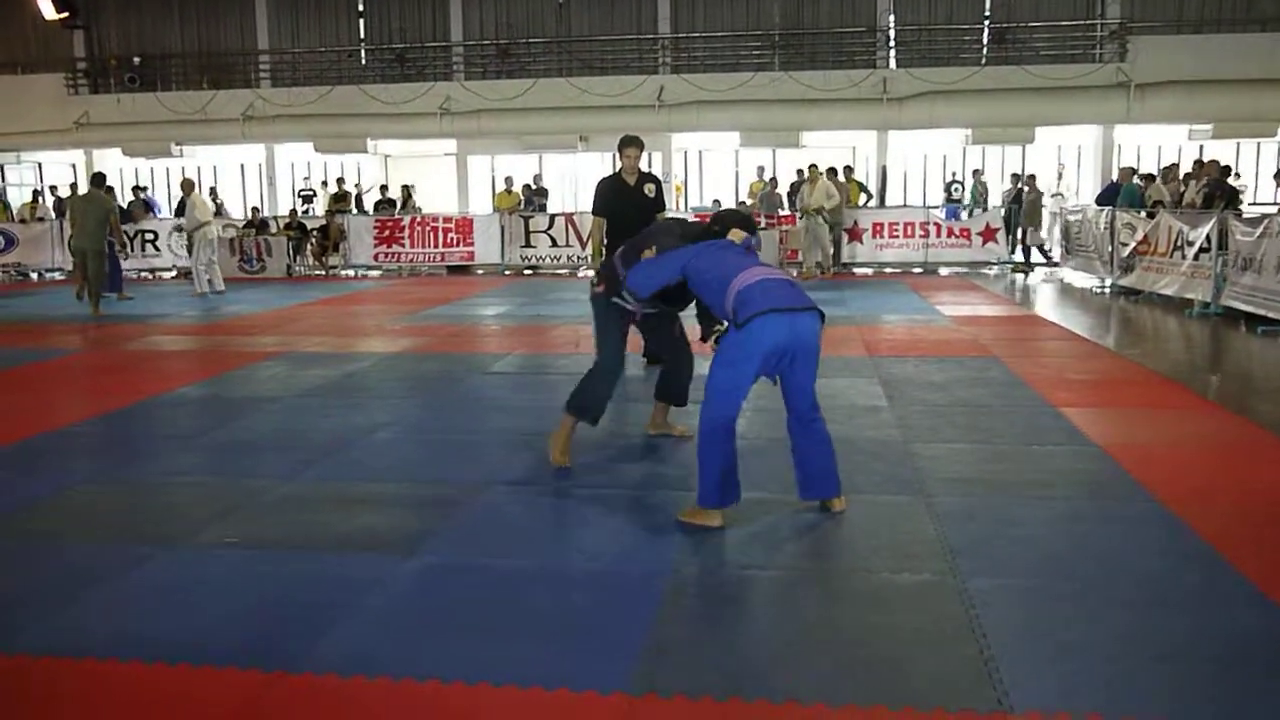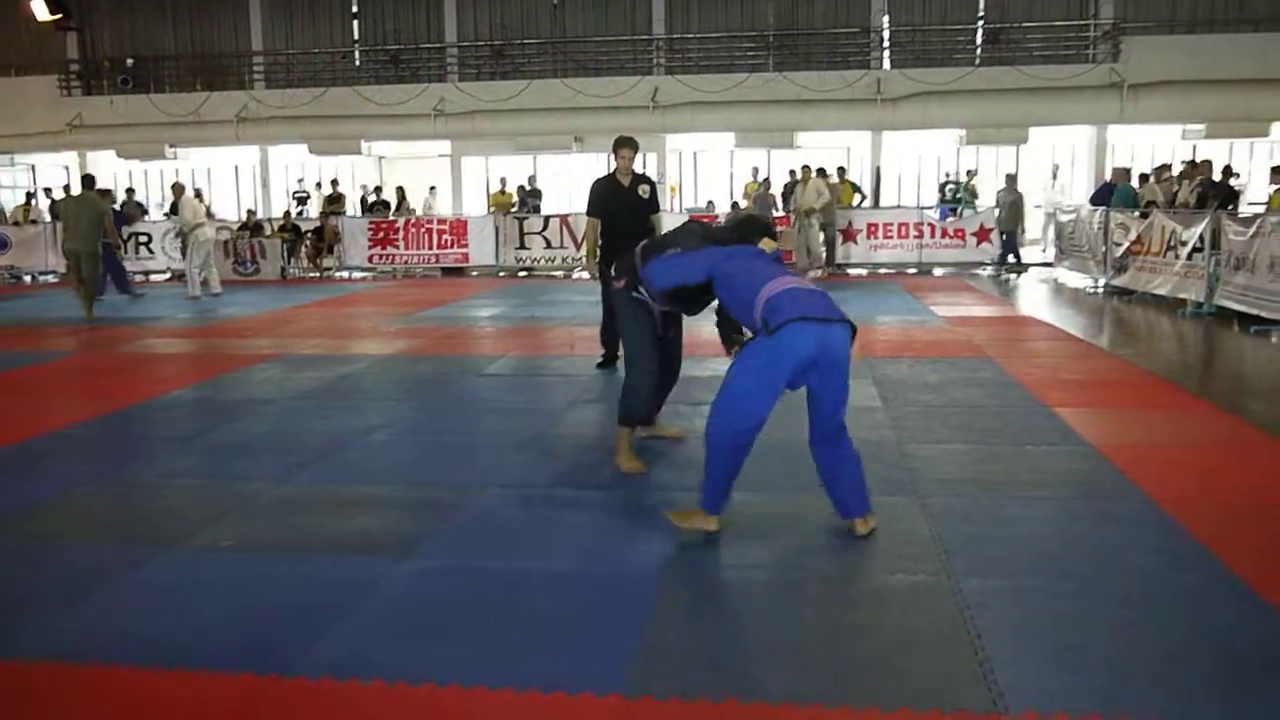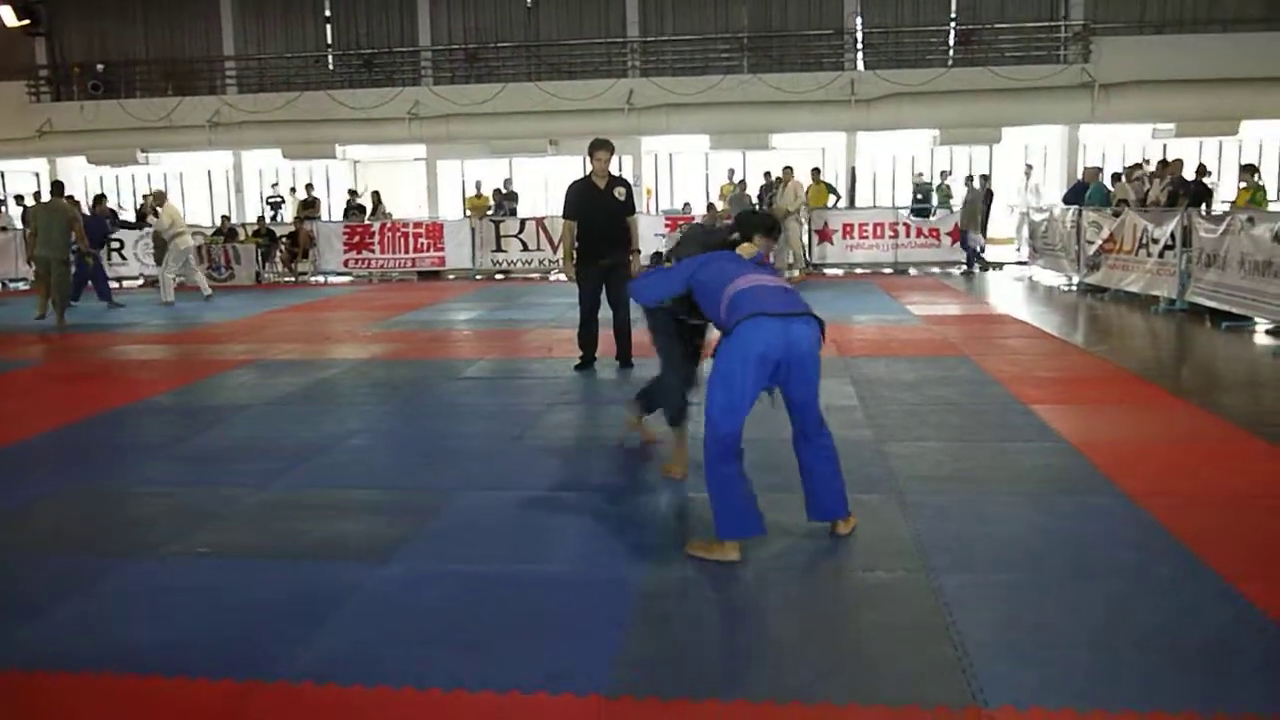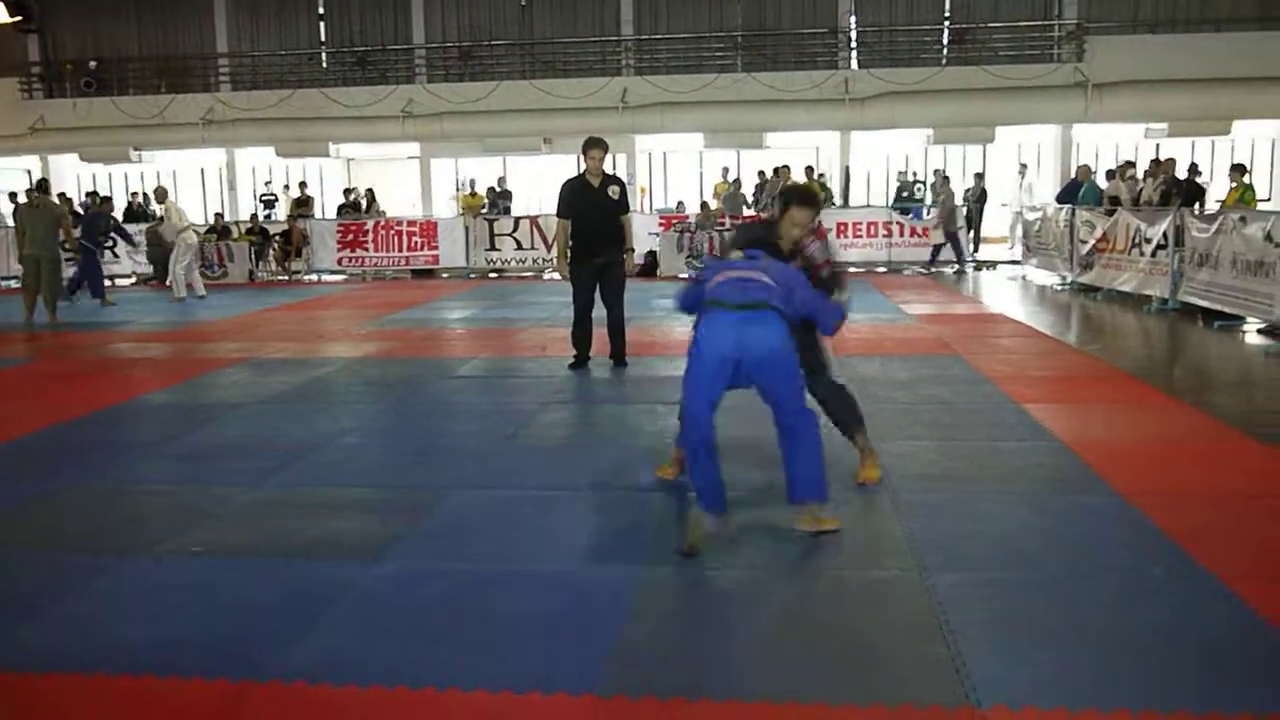
dt=0.3s
person 1, frame 1
left shoulder: (693, 254)
right shoulder: (746, 257)
left elbow: (635, 284)
left wrist: (648, 262)
right wrist: (723, 336)
left hip: (761, 325)
right hip: (806, 318)
left knee: (718, 418)
right knee: (804, 412)
left ankle: (711, 508)
right ankle: (831, 496)
person 1, frame 2
left shoulder: (720, 258)
right shoulder: (773, 268)
left elbow: (654, 273)
left hip: (791, 333)
right hip: (836, 330)
left knee: (729, 423)
right knee: (829, 431)
left ankle: (708, 512)
right ankle: (859, 516)
person 1, frame 3
left shoulder: (702, 264)
right shoulder: (767, 273)
left elbow: (641, 291)
left wrist: (673, 275)
left hip: (752, 332)
right hip: (804, 328)
left knee: (722, 440)
right knee: (811, 429)
left ankle: (728, 541)
right ankle: (839, 518)
person 1, frame 4
left shoulder: (719, 268)
right shoulder: (789, 275)
left elbow: (687, 302)
right elbow: (831, 319)
left hip: (716, 328)
right hip: (766, 327)
left knee: (697, 425)
right knee: (795, 419)
left ankle: (707, 510)
right ankle: (810, 511)
person 2, frame 1
right shoulder: (672, 234)
left wrist: (711, 330)
left hip: (655, 296)
right hip: (612, 293)
left knee: (678, 355)
right knee: (609, 363)
left ankle: (659, 422)
right ankle: (561, 438)
person 2, frame 2
right shoulder: (699, 234)
left wrist: (734, 342)
left hip: (666, 298)
right hip: (632, 288)
left knee: (668, 364)
right knee: (643, 366)
left ankle: (646, 424)
right ankle: (622, 447)
person 2, frame 3
right shoulder: (702, 239)
left hip: (697, 315)
right hip: (666, 305)
left knee: (685, 374)
right knee: (677, 370)
left ankle: (637, 415)
right ankle: (680, 449)
person 2, frame 4
left shoulder: (814, 247)
right shoulder: (752, 236)
left elbow: (831, 291)
left hip: (793, 321)
left knee: (820, 383)
left ankle: (866, 452)
right ankle: (680, 455)
person 3, frame 1
left shoulder: (652, 183)
right shoulder: (606, 185)
left elbow: (660, 219)
right elbow: (598, 223)
right wrist: (596, 255)
left ankle: (652, 352)
person 3, frame 2
left shoulder: (646, 184)
right shoulder: (601, 186)
left elbow: (655, 220)
right elbow: (592, 223)
right wrist: (591, 256)
right hip: (612, 257)
right knee: (611, 308)
right ankle: (610, 354)
person 3, frame 3
left shoulder: (622, 186)
right shoulder: (577, 189)
left elbow: (631, 222)
right elbow: (569, 226)
left wrist: (635, 253)
right wrist: (568, 259)
left hip: (618, 259)
right hip: (588, 260)
left knee: (621, 309)
right knee: (588, 311)
left ankle: (624, 356)
right ankle: (587, 356)
person 3, frame 4
left shoulder: (616, 185)
right shoulder: (571, 187)
left elbow: (625, 220)
right elbow: (563, 225)
left wrist: (629, 251)
right wrist: (562, 258)
left hip: (612, 258)
right hip: (582, 259)
left knee: (615, 308)
right knee: (582, 309)
left ankle: (618, 355)
right ankle: (581, 355)
